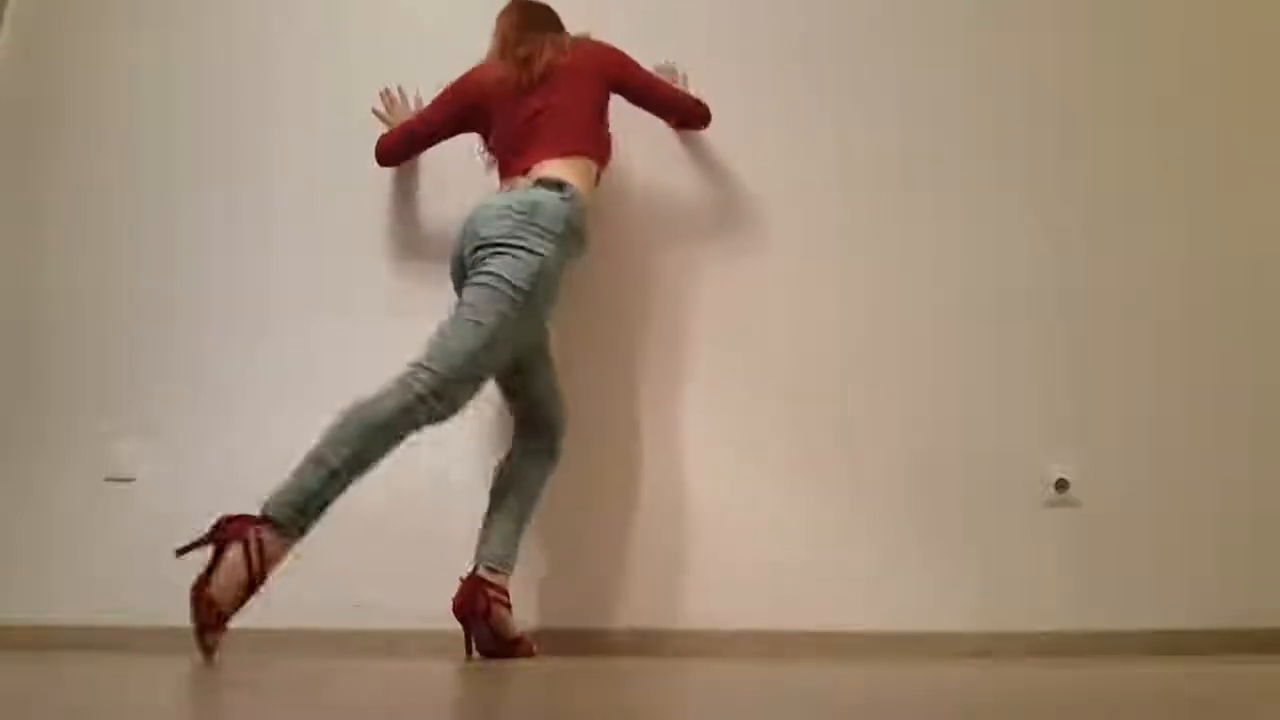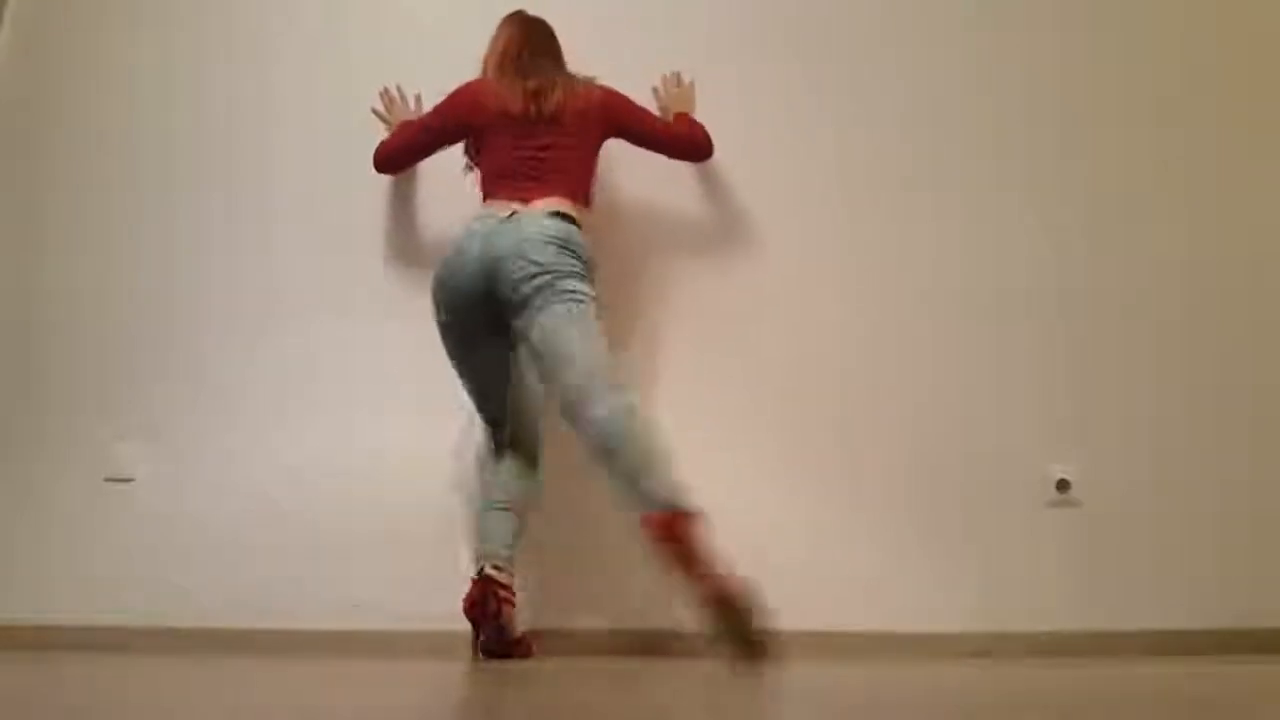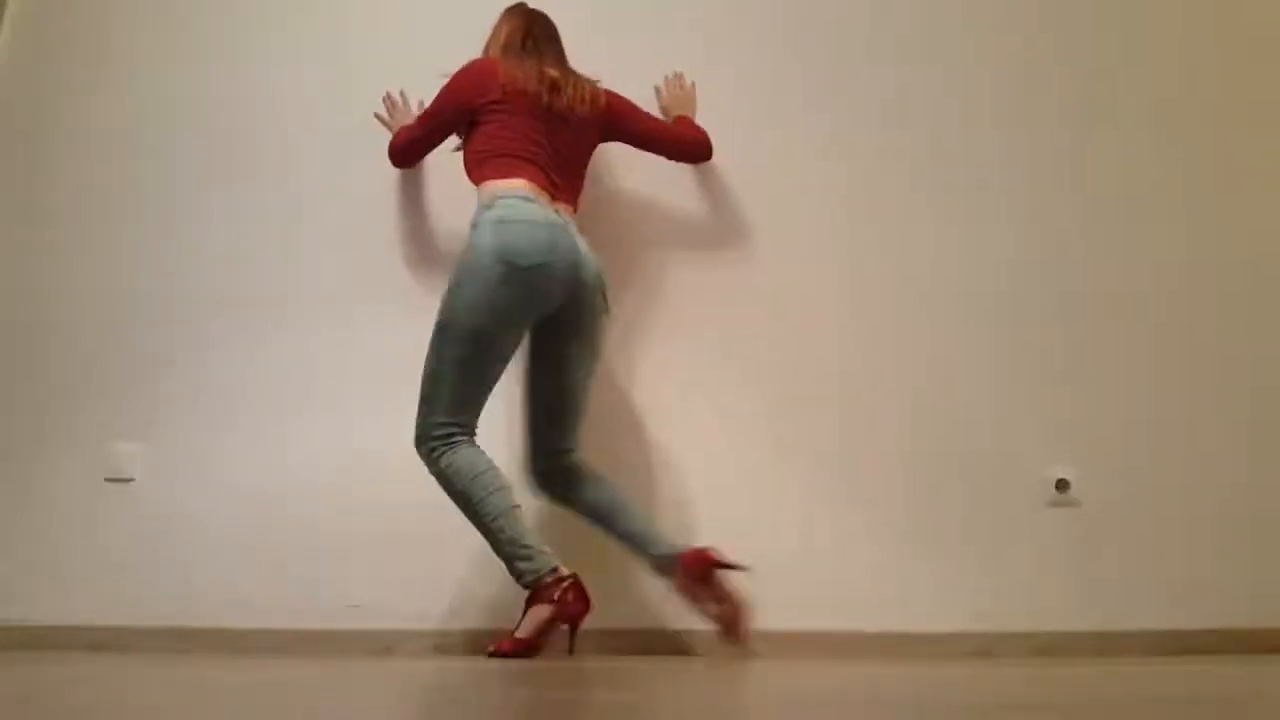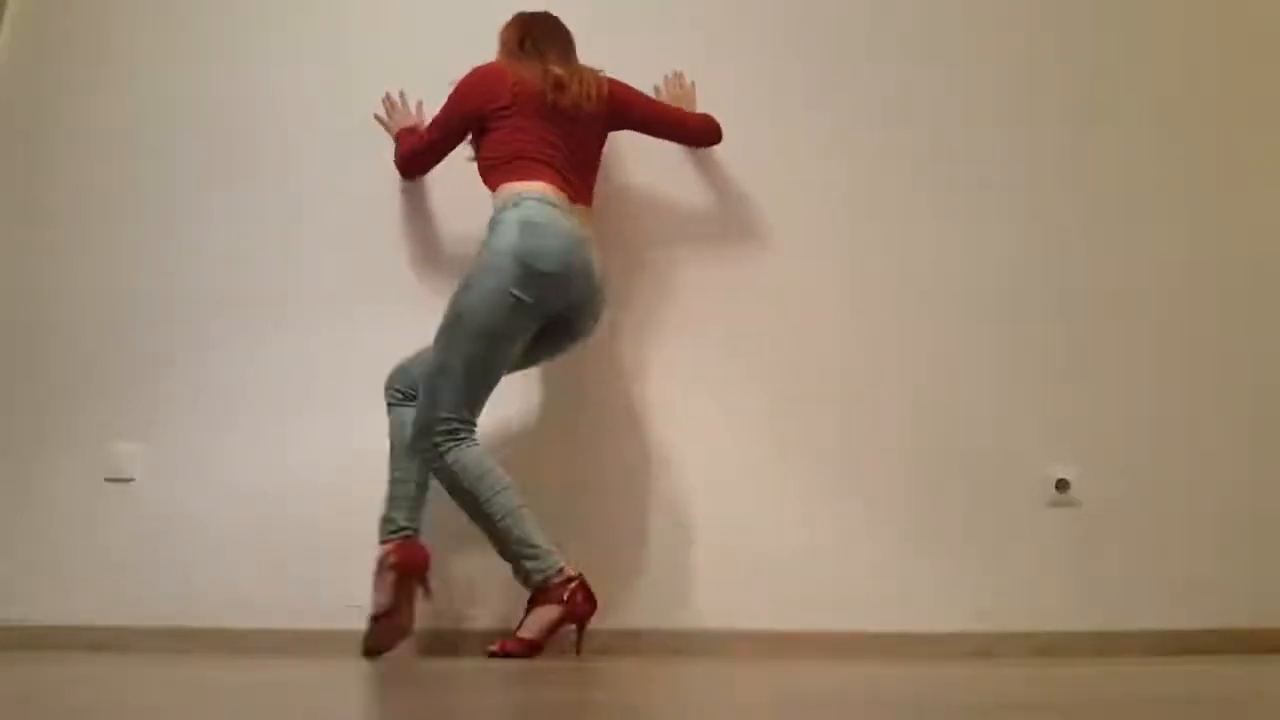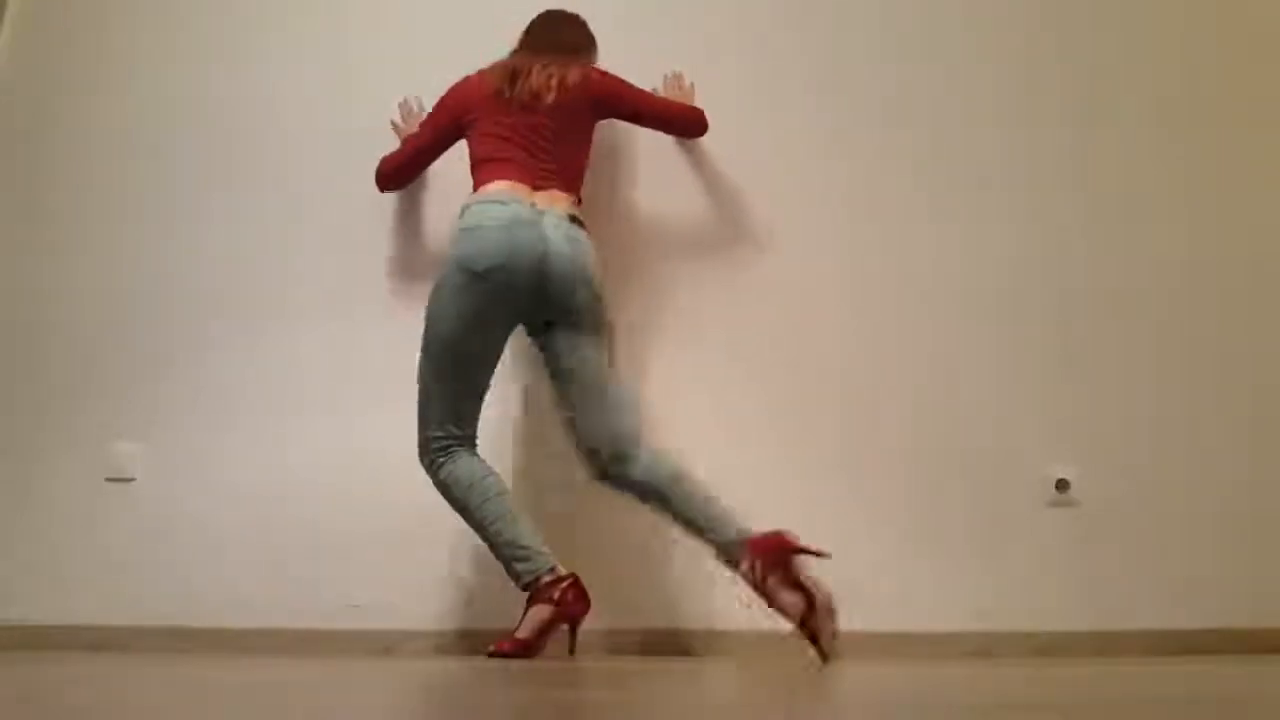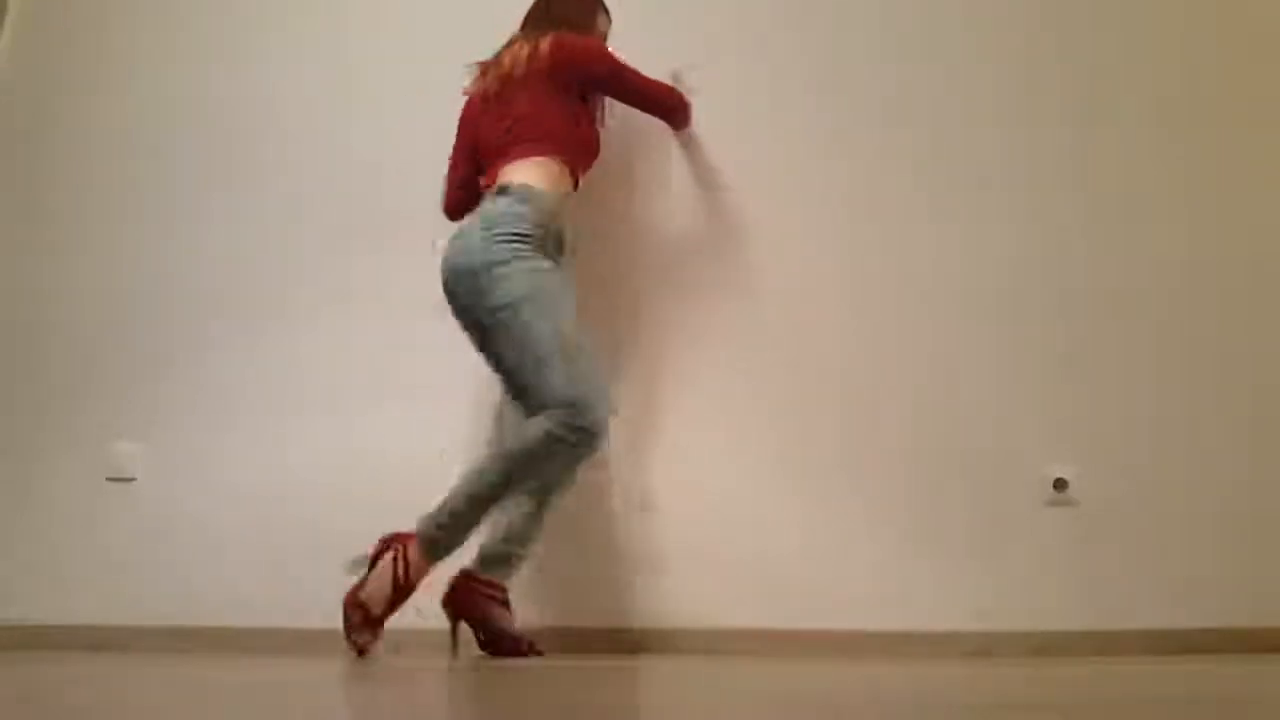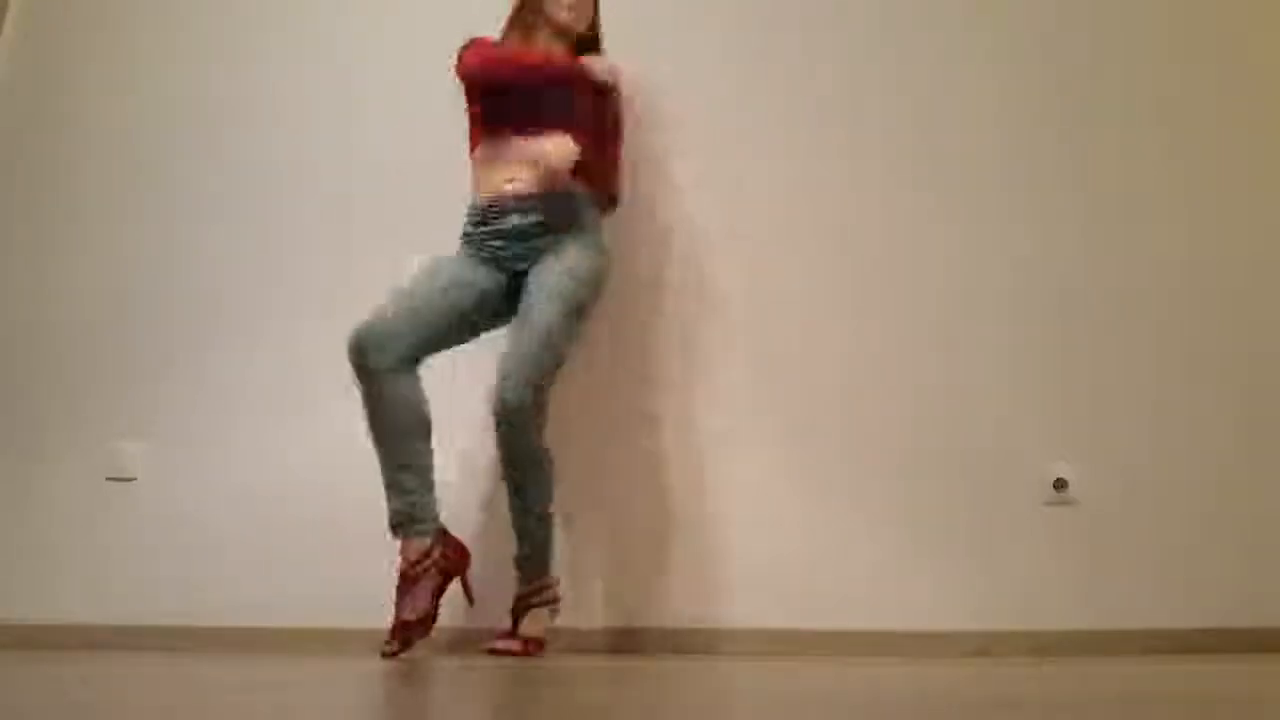
dt=0.4s
person 1, frame 1
left shoulder: (484, 80)
right shoulder: (591, 56)
left elbow: (390, 150)
right elbow: (693, 114)
left wrist: (407, 122)
right wrist: (671, 103)
left hip: (492, 222)
right hip: (537, 224)
left knee: (543, 427)
right knee: (431, 386)
left ankle: (487, 586)
right ankle: (265, 536)
person 1, frame 2
left shoulder: (477, 95)
right shoulder: (592, 99)
left elbow: (388, 158)
right elbow: (698, 146)
left wrist: (404, 125)
right wrist: (677, 111)
left hip: (467, 254)
right hip: (544, 250)
left knee: (510, 435)
right knee: (595, 395)
left ankle: (494, 579)
right ankle: (676, 528)
person 1, frame 3
left shoulder: (478, 76)
right shoulder: (592, 99)
left elbow: (405, 152)
right elbow: (697, 148)
left wrist: (402, 123)
right wrist: (680, 113)
left hip: (511, 242)
right hip: (577, 264)
left knee: (444, 436)
right knee: (557, 465)
left ankle: (550, 584)
right ankle: (686, 565)
person 1, frame 4
left shoulder: (491, 79)
right shoulder: (599, 92)
left elbow: (413, 162)
right elbow: (707, 132)
left wrist: (405, 128)
right wrist: (681, 107)
left hip: (527, 243)
right hip: (578, 273)
left knee: (444, 430)
right knee: (408, 386)
left ankle: (555, 583)
right ankle: (402, 548)
person 1, frame 5
left shoulder: (476, 88)
right shoulder: (588, 83)
left elbow: (390, 175)
right elbow: (691, 124)
left wrist: (413, 136)
right wrist: (679, 100)
left hip: (489, 237)
right hip: (564, 249)
left knee: (445, 442)
right knee: (617, 451)
left ankle: (549, 584)
right ankle: (757, 555)
person 1, frame 6
left shoulder: (487, 86)
left elbow: (456, 202)
right elbow: (673, 107)
right wrist: (674, 99)
left hip: (476, 243)
right hip: (508, 241)
left knee: (562, 419)
right knee: (574, 415)
left ankle: (483, 579)
right ankle: (419, 549)
person 1, frame 7
left shoulder: (597, 89)
right shoulder: (489, 54)
left elbow: (607, 191)
right elbow: (477, 69)
left wrist: (575, 153)
right wrist: (583, 68)
left hip: (566, 239)
right hip: (484, 243)
left knee: (516, 399)
right knee: (374, 347)
left ankle: (536, 588)
right ankle: (424, 544)
